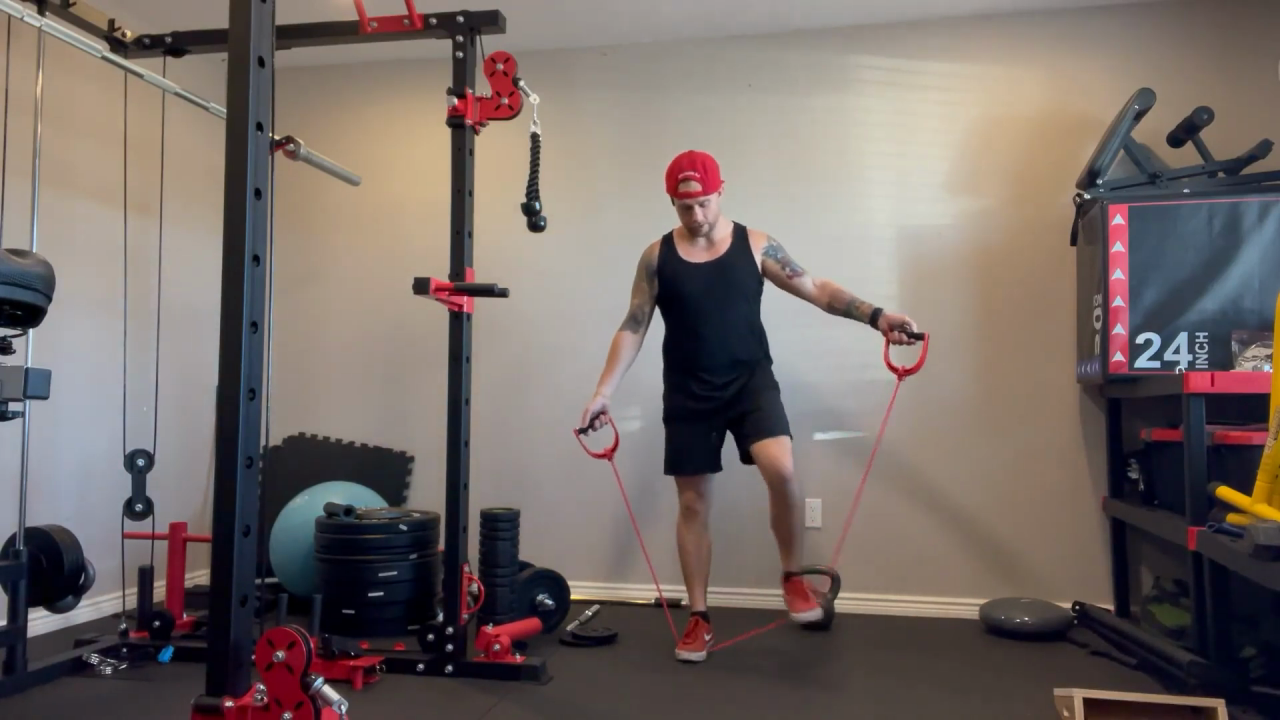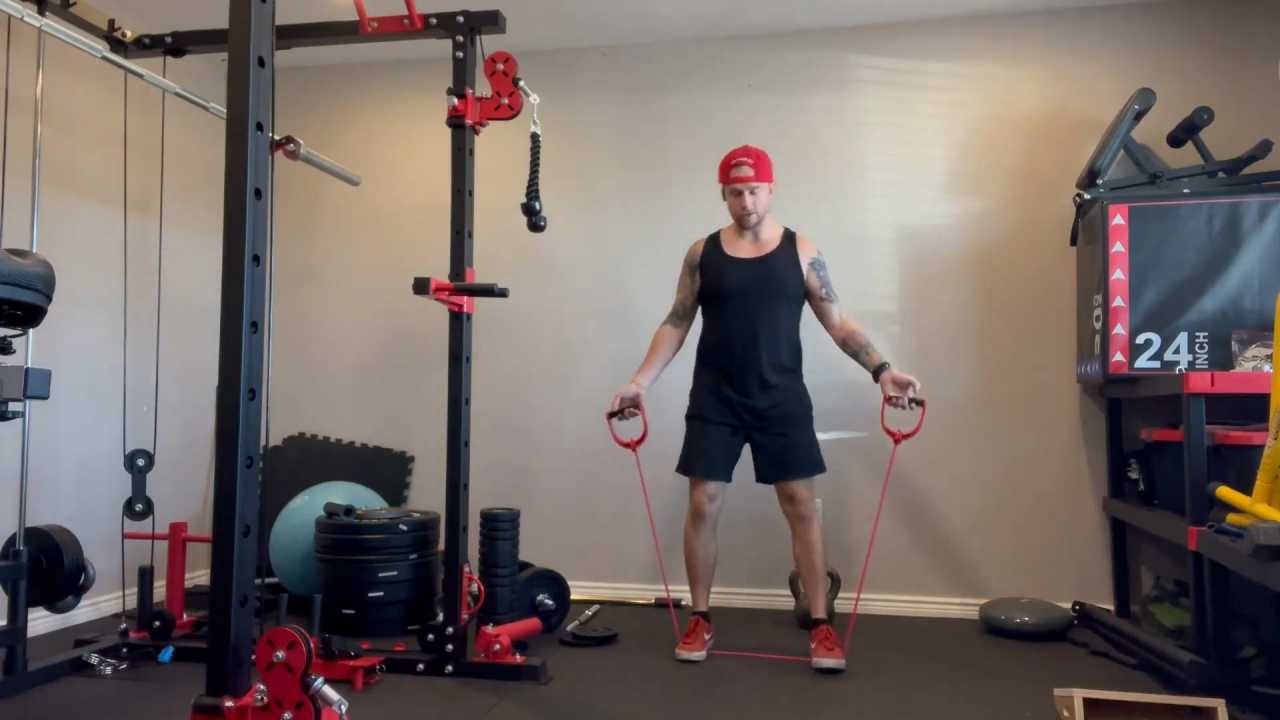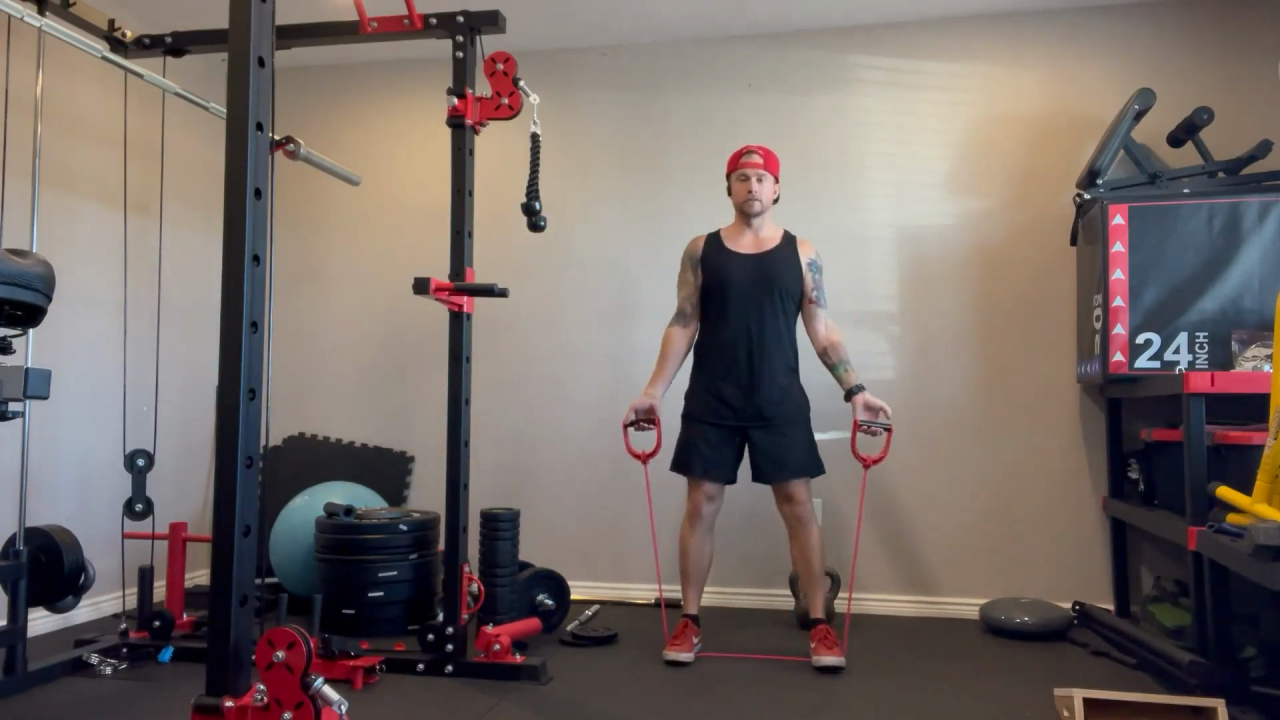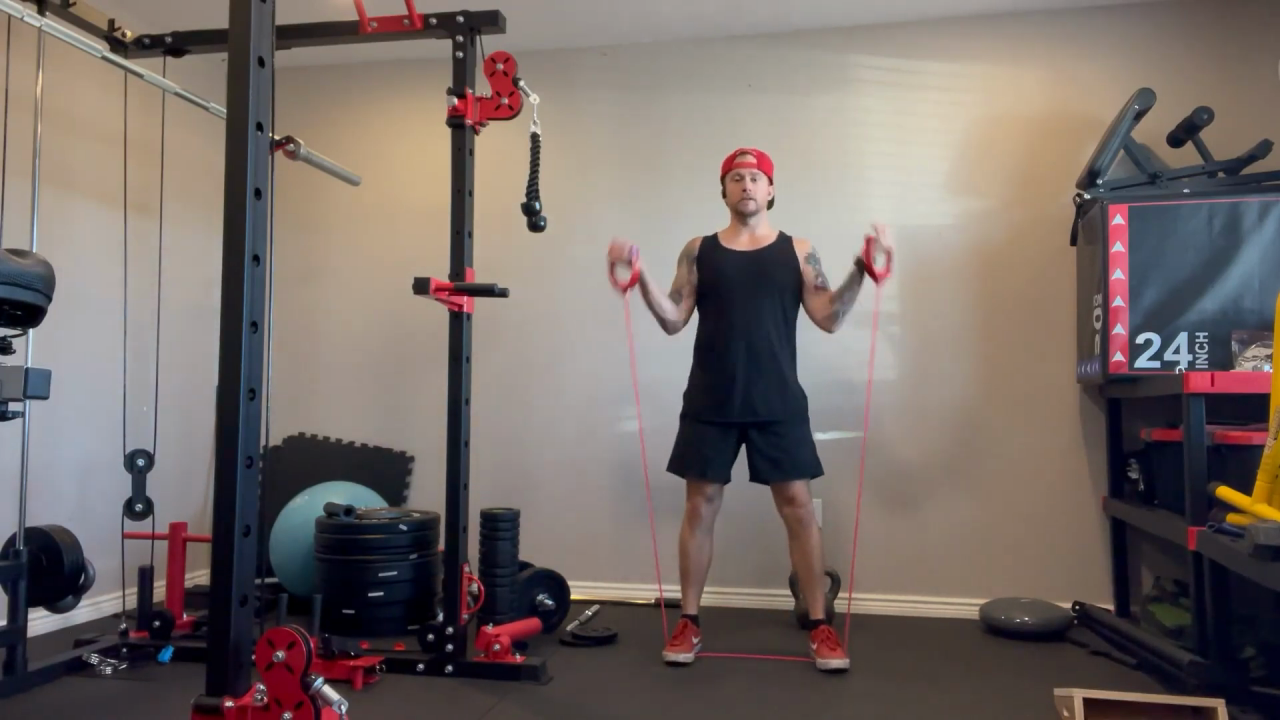
dt=0.4s
person 1, frame 1
left shoulder: (756, 244)
right shoulder: (657, 256)
left elbow: (815, 288)
right elbow: (633, 328)
left wrist: (876, 316)
right wrist: (603, 393)
left hip: (750, 381)
right hip: (688, 394)
left knee: (780, 469)
right knee: (693, 503)
left ankle: (795, 576)
right ankle: (699, 620)
person 1, frame 2
left shoulder: (802, 251)
right shoulder: (702, 253)
left elbow: (837, 320)
right elbow: (676, 323)
left wrist: (882, 369)
right wrist: (640, 382)
left hip: (782, 401)
right hip: (714, 401)
left knee: (801, 506)
right knee: (702, 506)
left ankle: (820, 625)
right ankle: (700, 619)
person 1, frame 3
left shoulder: (802, 253)
right shoulder: (701, 250)
left elbow: (821, 329)
right elbow: (683, 326)
left wrist: (854, 391)
right wrist: (653, 391)
left hip: (780, 403)
right hip: (711, 402)
left knee: (799, 507)
right knee: (701, 506)
left ankle: (819, 625)
right ankle: (689, 621)
person 1, frame 4
left shoulder: (797, 251)
right shoulder: (698, 251)
left elbow: (828, 318)
right elbow: (673, 319)
left wrist: (861, 270)
right wrist: (642, 275)
left hip: (778, 402)
right hip: (710, 402)
left knee: (798, 507)
right knee: (700, 506)
left ankle: (820, 626)
right ankle: (689, 622)
